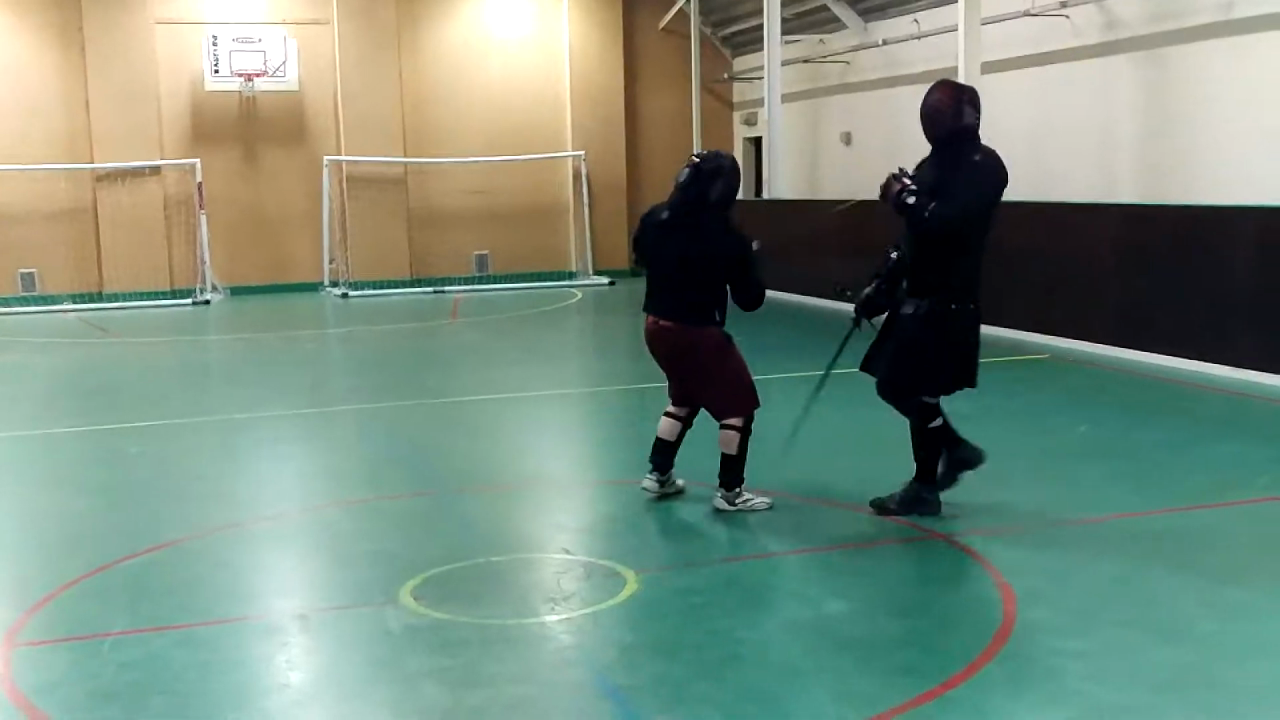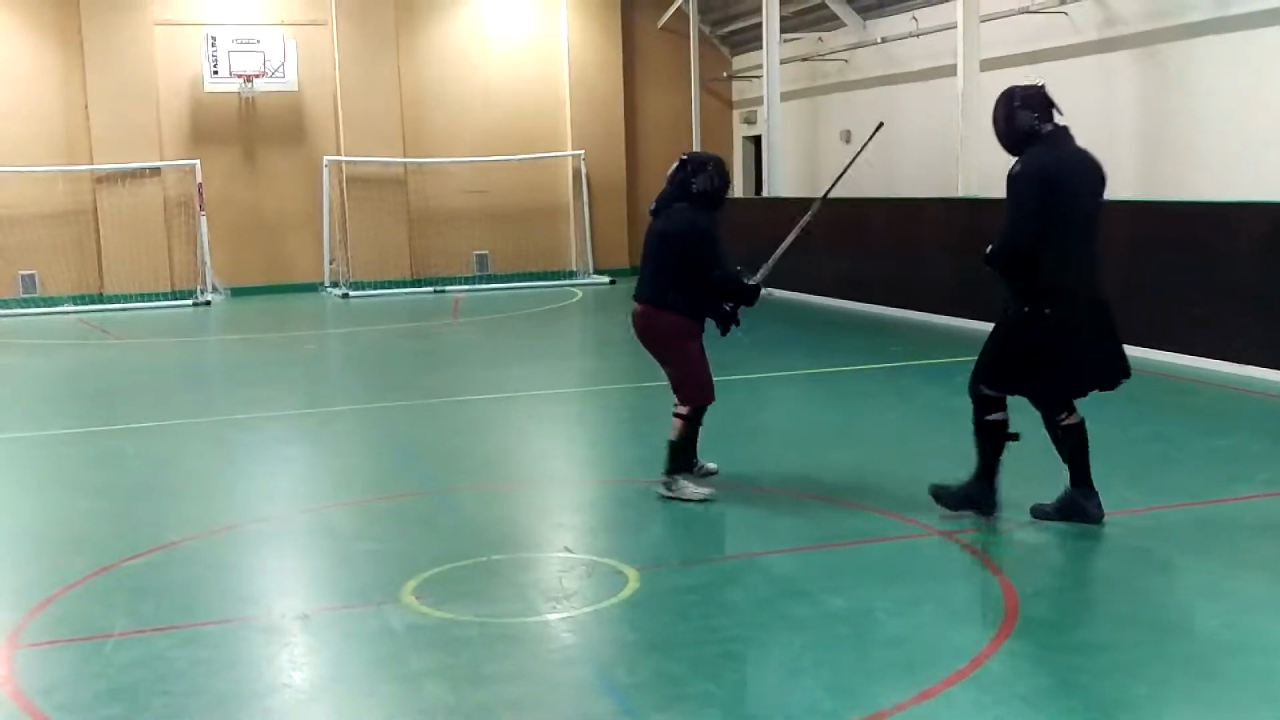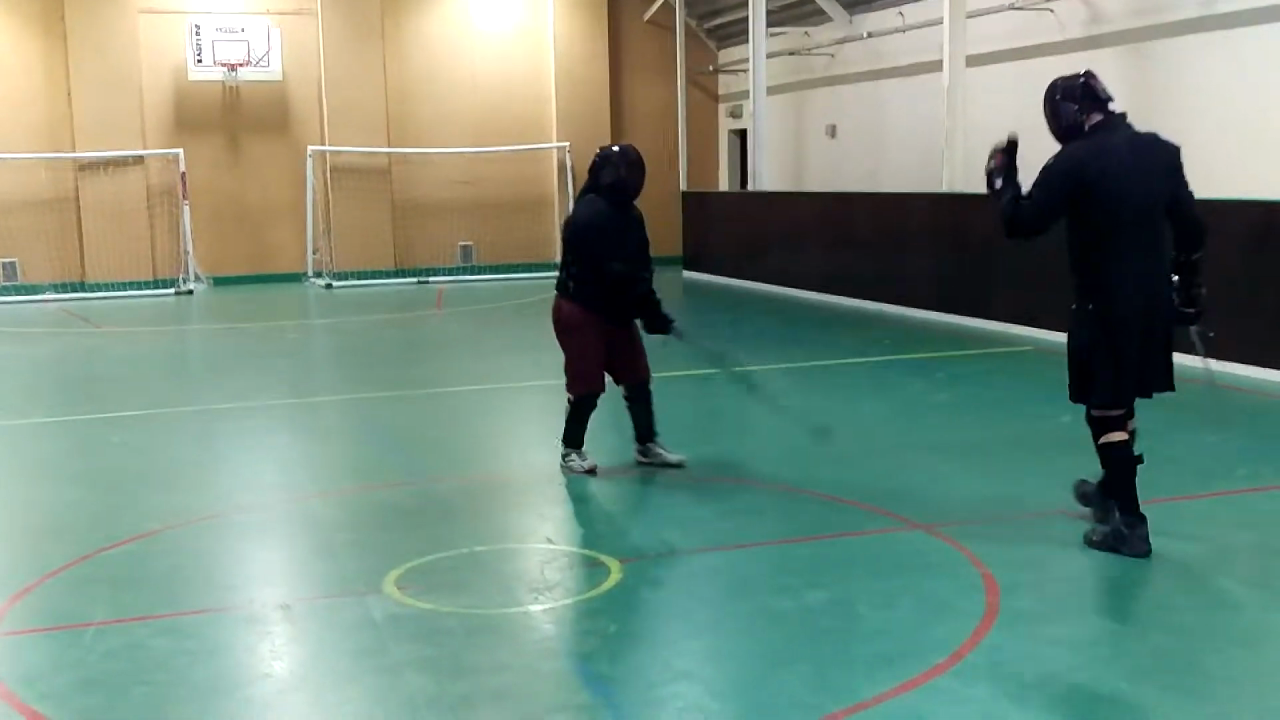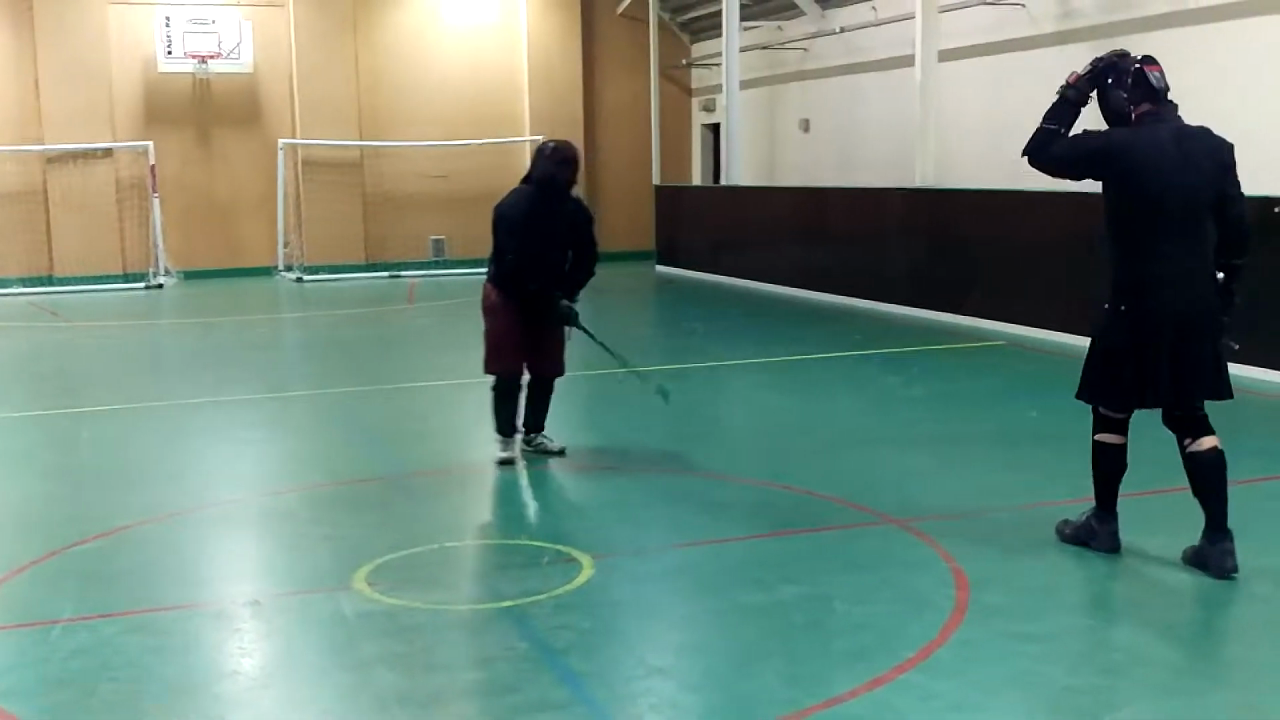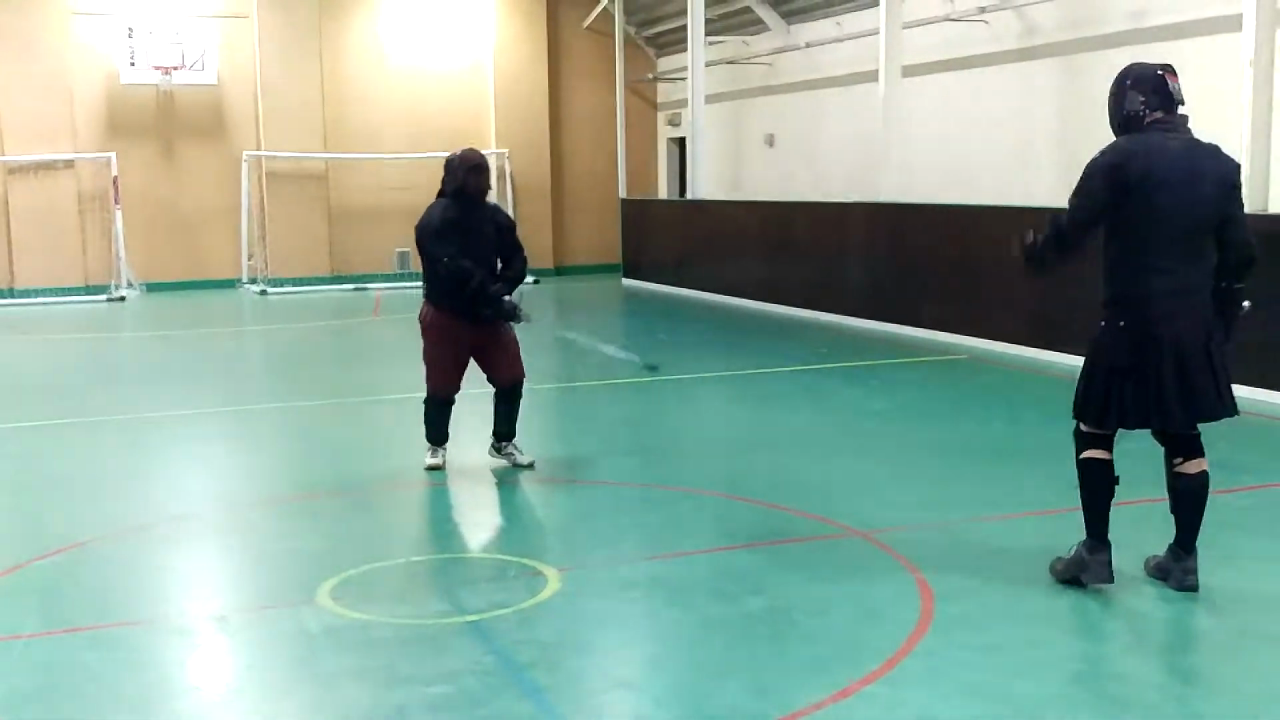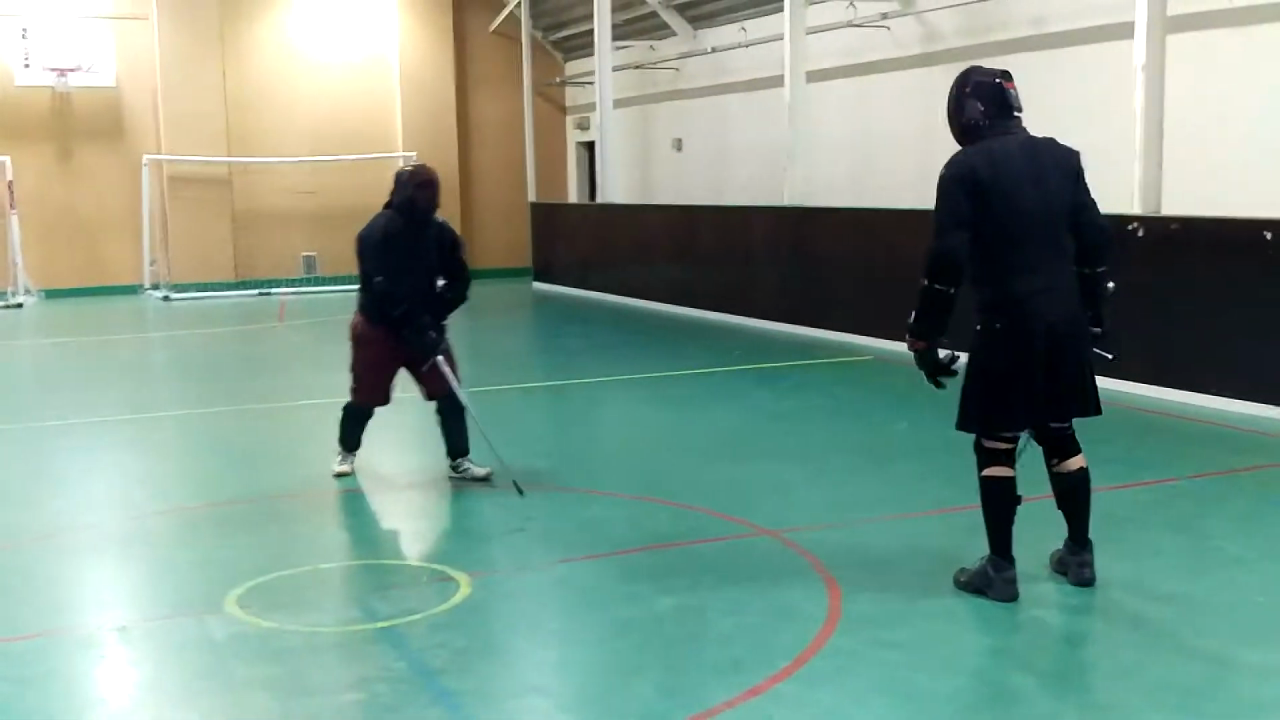
dt=0.5s
person 1, frame 1
left shoulder: (982, 166)
right shoulder: (932, 165)
left elbow: (945, 226)
left wrist: (903, 197)
right wrist: (882, 284)
left hip: (946, 304)
right hip: (914, 298)
left knee: (920, 395)
right knee: (894, 386)
left ankle: (924, 488)
right ankle: (957, 449)
person 1, frame 2
left shoulder: (1031, 168)
right shoulder: (1084, 164)
left elbow: (1016, 245)
left wrist: (993, 255)
left hip: (1043, 306)
right hip: (1082, 301)
left knee: (988, 389)
right knee: (1055, 398)
left ankle: (981, 488)
right ankle: (1082, 494)
person 1, frame 3
left shoulder: (1074, 161)
right shoulder: (1159, 151)
left elbow: (1021, 224)
right elbow: (1191, 229)
left wrist: (1001, 174)
right wrist: (1190, 289)
left hip: (1105, 302)
right hip: (1154, 300)
left knee: (1107, 410)
right knee: (1117, 399)
left ankle: (1131, 525)
right ankle: (1110, 490)
person 1, frame 4
left shoulder: (1117, 147)
right shoulder: (1213, 148)
left elbow: (1040, 153)
right elbow: (1236, 232)
left wrist: (1075, 90)
right wrist: (1221, 293)
left hip: (1138, 307)
right hip: (1196, 307)
left knee: (1111, 412)
right knee: (1190, 419)
left ankle: (1103, 524)
right ankle: (1218, 541)
person 1, frame 5
left shoulder: (1122, 157)
right shoulder: (1219, 164)
left elbow: (1071, 235)
right elbow: (1238, 254)
left wrist: (1037, 251)
right wrist: (1220, 321)
left hip: (1135, 323)
right hip: (1193, 324)
left knee: (1094, 431)
right knee: (1183, 439)
left ankle: (1096, 551)
right ankle: (1183, 558)
person 1, frame 6
left shoulder: (968, 167)
right shoulder: (1061, 157)
left elbow: (948, 259)
right elbow: (1095, 242)
left wrist: (923, 333)
right wrist: (1092, 312)
left hip: (1008, 324)
right hip: (1065, 320)
left knee: (996, 445)
right knee: (1060, 436)
left ankle: (1000, 568)
right ankle: (1079, 553)
person 2, frame 1
left shoulder: (654, 219)
right shoulder: (725, 237)
left elbow: (642, 258)
right elbow: (750, 298)
right wrist: (746, 256)
left hip: (657, 328)
right hip: (698, 333)
left knee: (684, 400)
right knee: (739, 406)
left ankle: (659, 474)
right ankle: (730, 492)
person 2, frame 2
left shoulder: (674, 215)
right shoulder: (693, 222)
right elbow: (712, 277)
left wrist: (718, 308)
right wrist: (745, 292)
left hip: (667, 314)
right hip: (666, 319)
left knee: (696, 389)
right knee: (695, 394)
left ankle: (685, 461)
right ankle: (674, 478)
person 2, frame 3
left shoulder: (627, 212)
right shoulder: (590, 215)
left elbow: (638, 263)
right elbow: (612, 272)
left wrist: (644, 301)
right wrist: (651, 308)
left hip: (614, 311)
right hip: (580, 311)
left knee: (637, 377)
right knee: (587, 387)
left ankle: (646, 445)
right ankle: (571, 449)
person 2, frame 4
left shoulder: (575, 209)
right shoulder: (515, 206)
left elbow: (585, 258)
right elbow: (516, 264)
left wrist: (565, 296)
right wrist: (549, 301)
left hip: (548, 302)
right hip: (507, 298)
left knee: (547, 372)
right knee: (507, 373)
left ankle: (533, 434)
right ankle: (506, 438)
person 2, frame 5
left shoulder: (494, 216)
right shoulder: (436, 220)
left elbow: (515, 259)
right elbow: (452, 268)
left wrist: (502, 292)
right wrist: (493, 294)
left hip: (488, 315)
right hip: (446, 315)
left knee: (510, 380)
right knee: (441, 389)
left ankle: (504, 442)
right ankle: (436, 446)
person 2, frame 6
left shoulder: (441, 232)
right shoulder: (380, 232)
left elbow: (458, 281)
right elbow: (380, 288)
left wrist: (432, 320)
right wrist: (413, 326)
left hip: (425, 327)
right hip: (379, 326)
left knee: (448, 393)
right knee: (365, 396)
left ankle: (459, 460)
right ankle: (347, 452)
